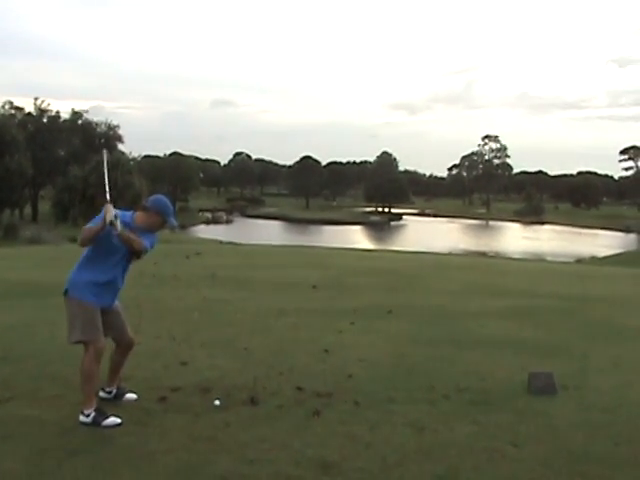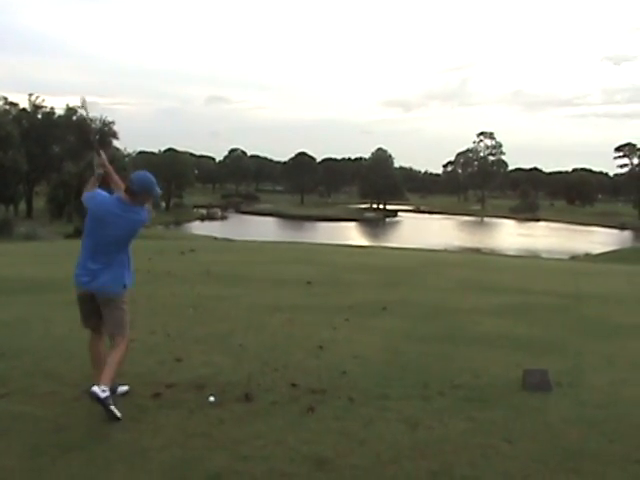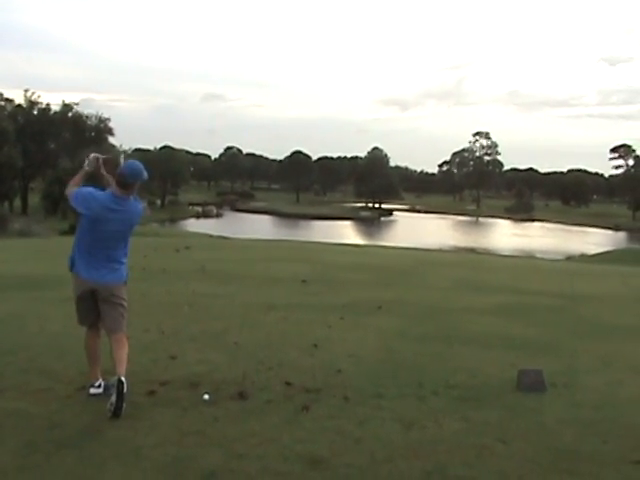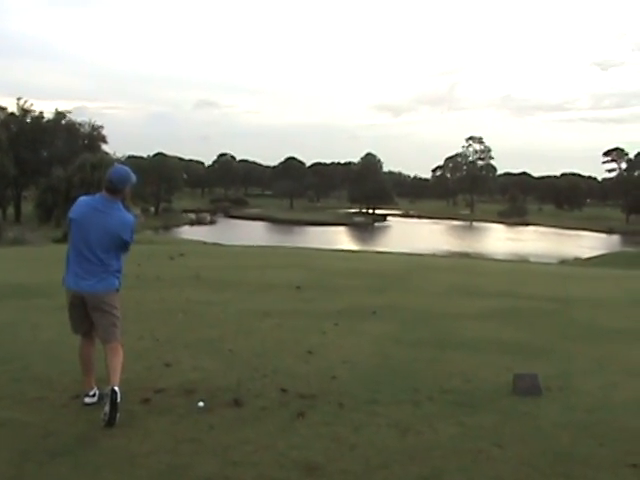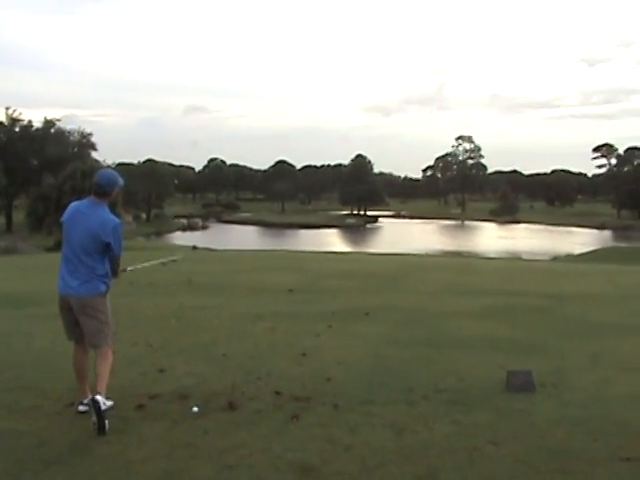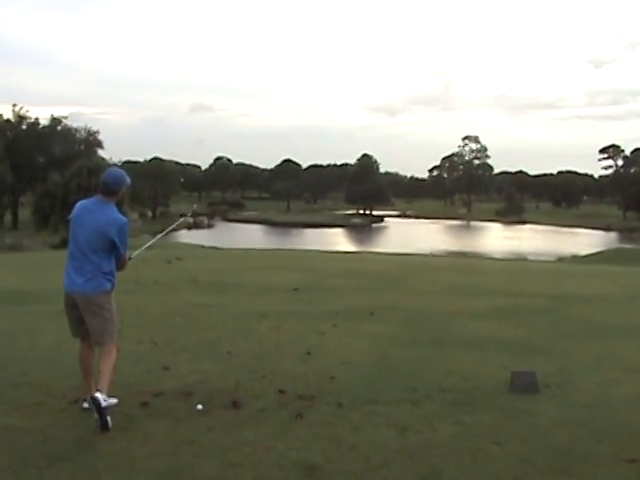
dt=0.5s
person 1, frame 1
left shoulder: (149, 236)
right shoulder: (111, 216)
left elbow: (138, 248)
right elbow: (83, 239)
left wrist: (119, 229)
right wrist: (108, 223)
left hip: (106, 296)
right hip: (83, 291)
left knee: (126, 341)
right knee: (94, 347)
left ankle: (110, 388)
right ankle: (88, 410)
person 1, frame 2
left shoulder: (97, 202)
right shoulder: (140, 216)
left elbow: (88, 191)
right elbow: (126, 195)
left wrist: (100, 169)
right wrist: (108, 168)
left hip: (84, 280)
right hip: (111, 285)
left knee: (97, 331)
right knee: (120, 339)
left ankle: (103, 381)
right ankle: (102, 386)
person 1, frame 3
left shoulder: (91, 199)
right shoulder: (136, 210)
left elbow: (70, 190)
left wrist: (88, 167)
right wrist: (103, 171)
left hip: (83, 276)
right hip: (112, 279)
left knee: (92, 328)
right knee: (117, 334)
left ankle: (95, 381)
right ankle: (120, 378)
person 1, frame 4
left shoulder: (80, 205)
right shoulder: (127, 221)
left elbow: (72, 238)
left hip: (75, 285)
right hip: (104, 288)
left knee: (87, 337)
right knee: (113, 342)
left ankle: (90, 391)
right ankle: (114, 388)
person 1, frame 5
left shoulder: (71, 210)
right shoulder: (111, 223)
right elbow: (114, 264)
right wrist: (114, 273)
left hip: (66, 290)
right hip: (92, 293)
left knee: (80, 344)
right knee: (104, 348)
left ankle: (84, 398)
right ankle: (99, 396)
person 1, frame 6
left shoulder: (79, 208)
right shoulder: (118, 221)
right elbow: (121, 263)
right wrist: (121, 262)
left hip: (72, 287)
right hip: (97, 289)
left knee: (86, 341)
right knee: (107, 345)
left ankle: (90, 395)
right ankle: (100, 394)
